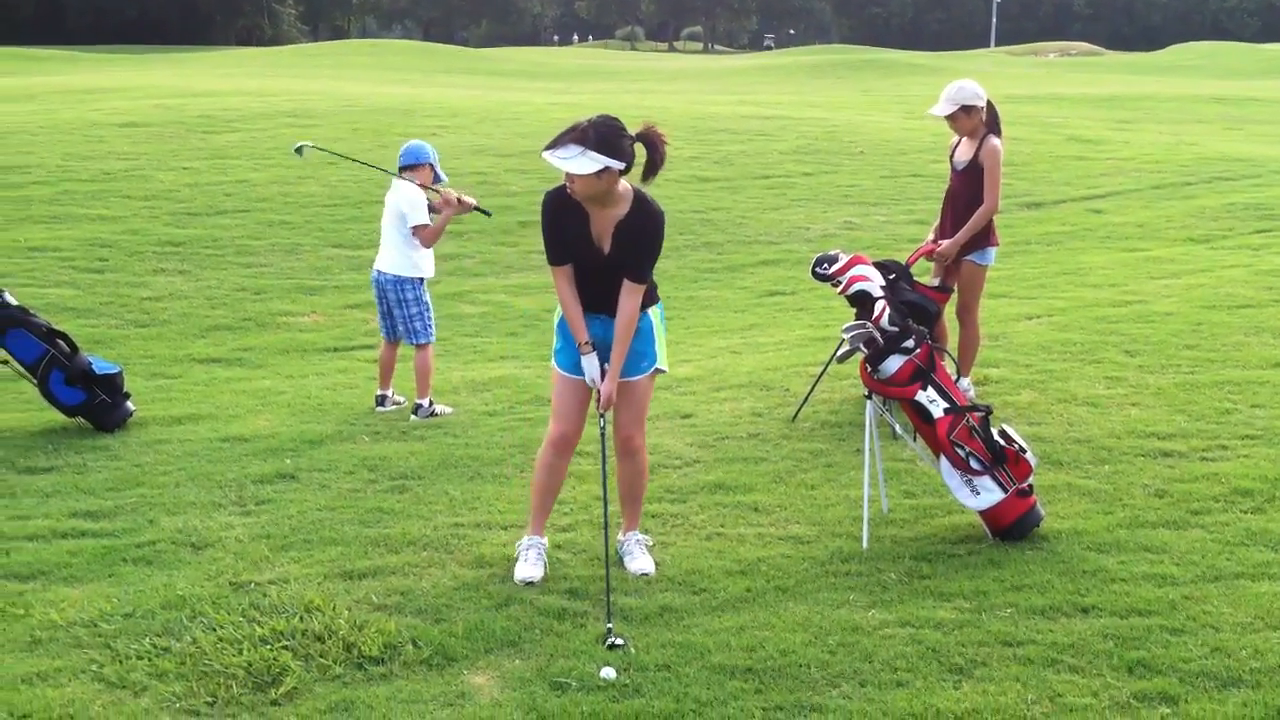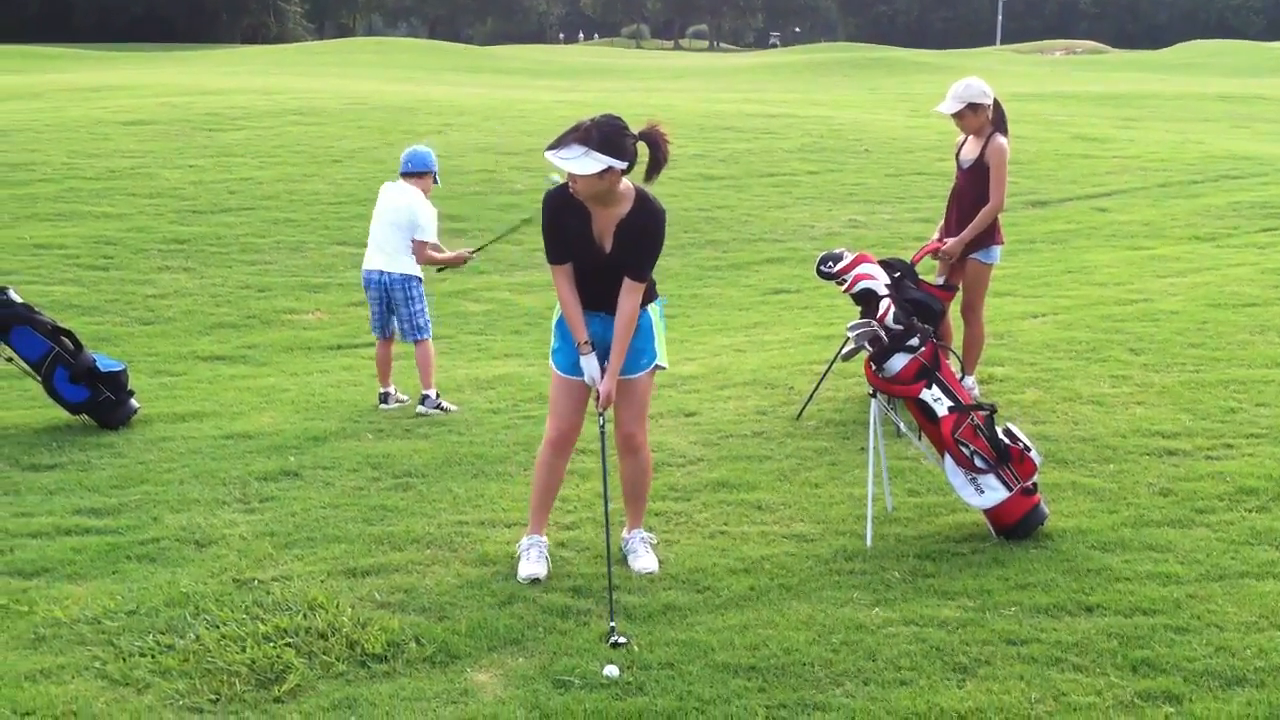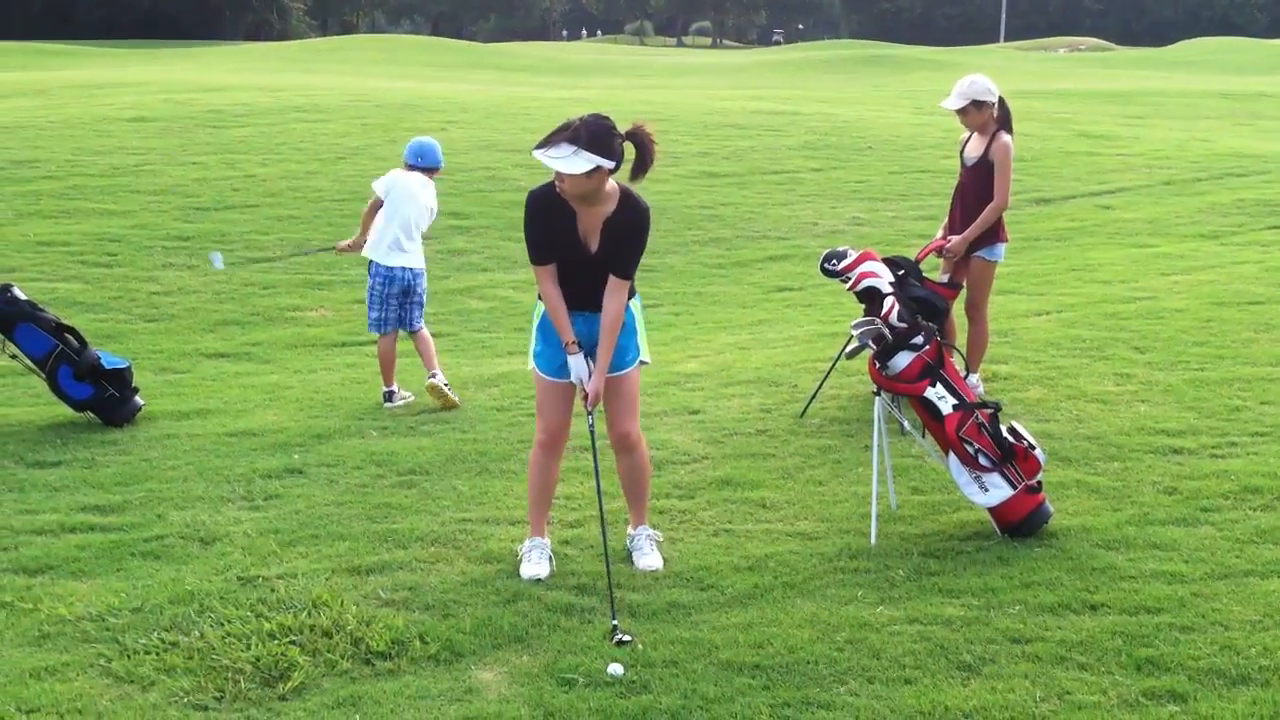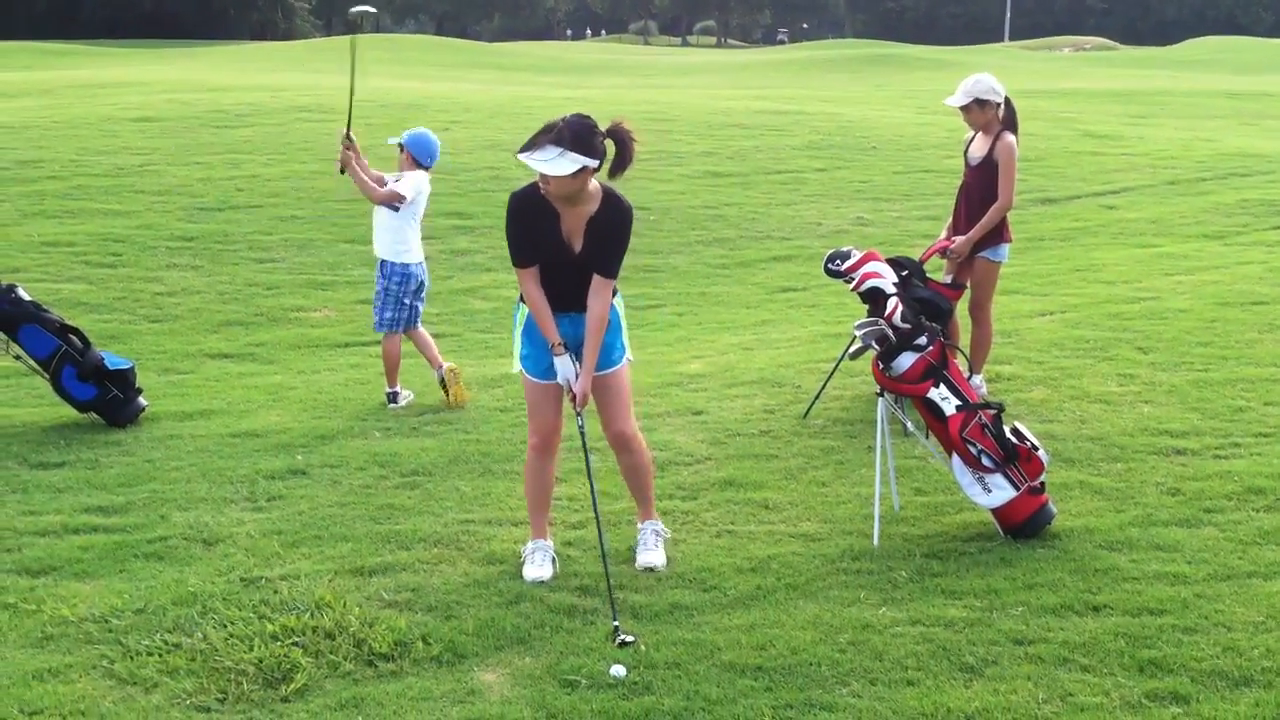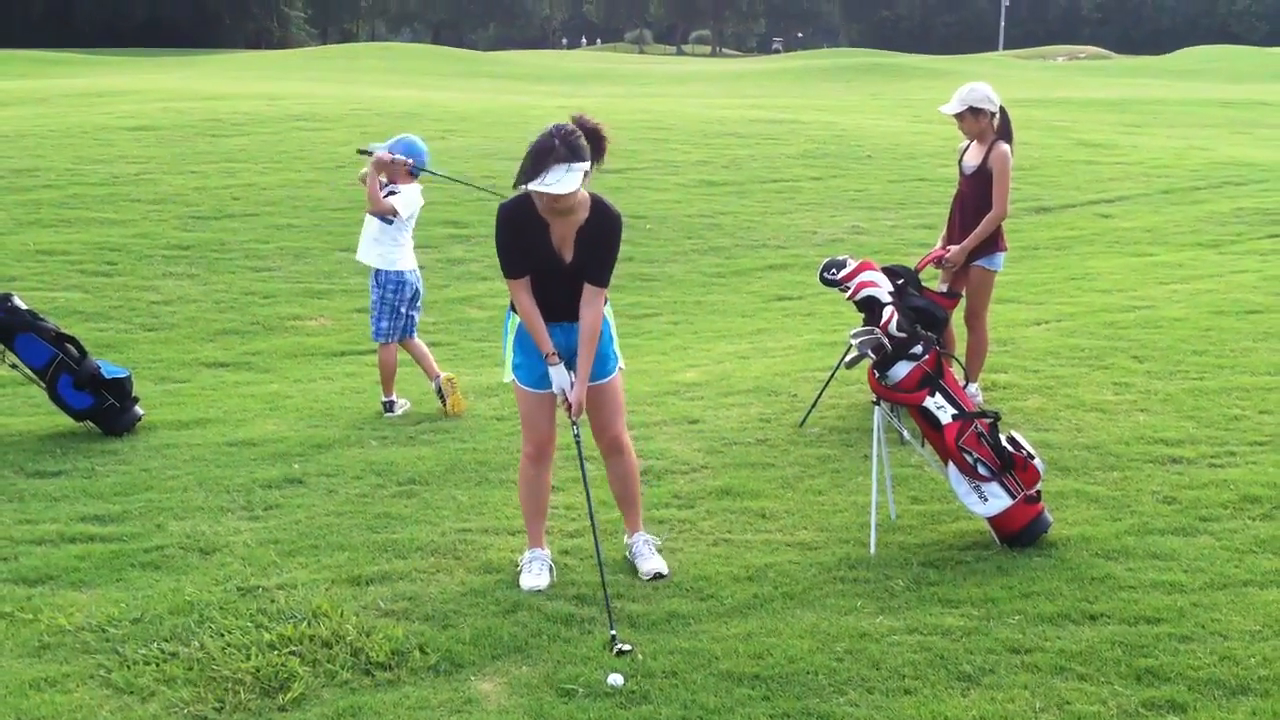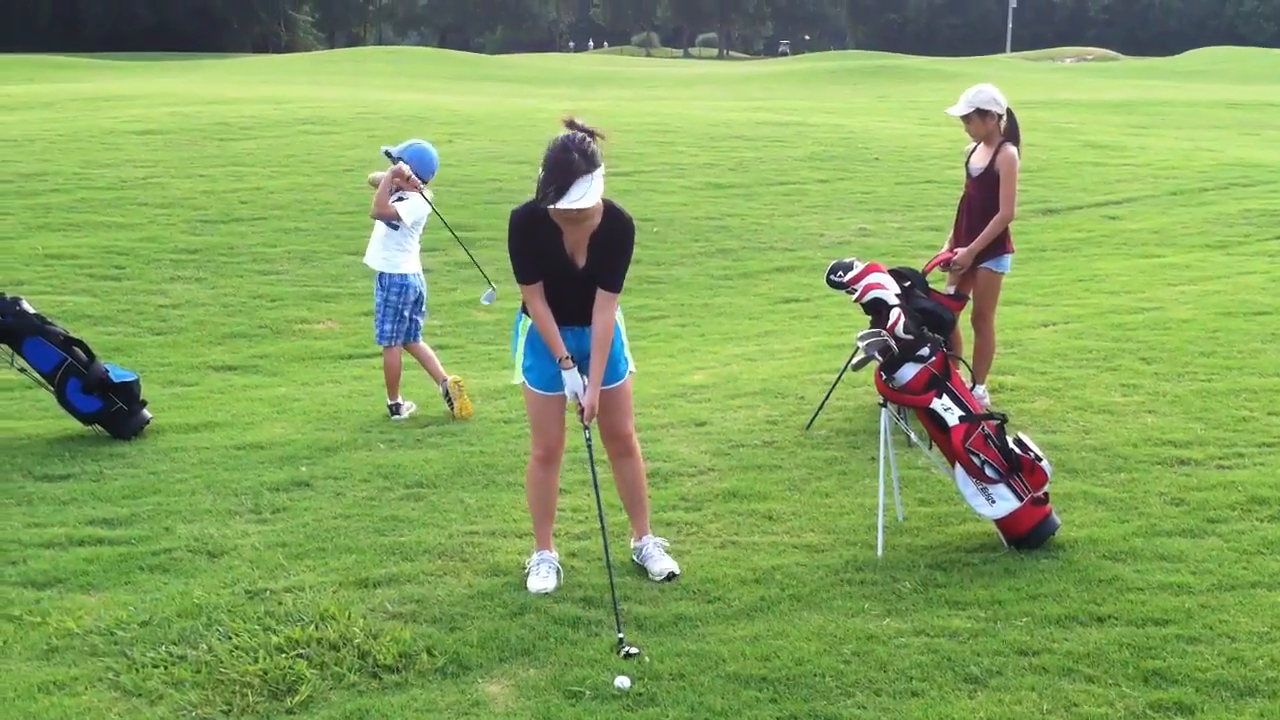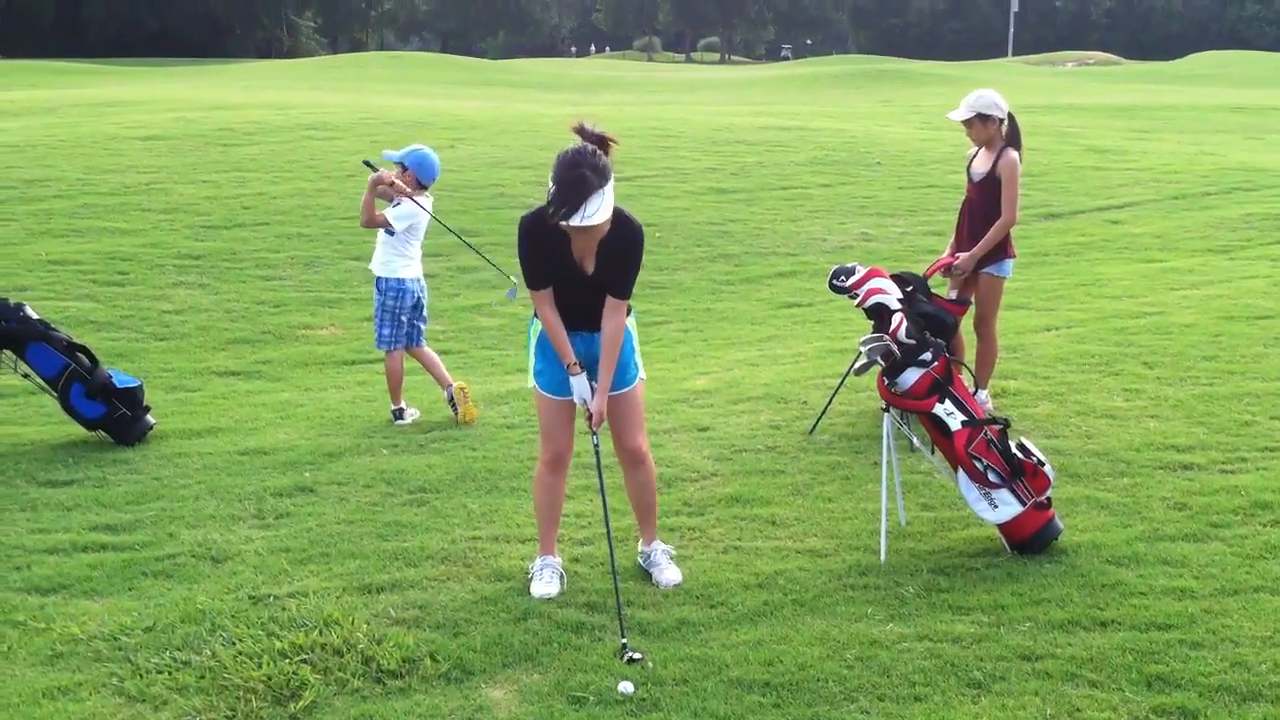
dt=0.2s
person 1, frame 1
left shoulder: (647, 216)
right shoulder: (557, 204)
left elbow: (631, 296)
right elbow: (564, 280)
left wrist: (614, 373)
right wrist: (585, 349)
left hip: (634, 326)
right hip: (577, 323)
left knee: (629, 439)
right knee: (560, 436)
left ankle: (631, 536)
right ankle: (533, 539)
person 1, frame 2
left shoulder: (648, 214)
right shoulder: (558, 203)
left elbow: (631, 293)
right elbow: (563, 280)
left wrist: (613, 372)
right wrist: (585, 349)
left hip: (633, 323)
right hip: (576, 322)
left knee: (632, 435)
right knee: (560, 434)
left ankle: (636, 533)
right ankle: (534, 538)
person 1, frame 3
left shoulder: (633, 213)
right shoulder: (542, 203)
left elbow: (615, 291)
right elbow: (546, 280)
left wrist: (602, 369)
right wrist: (571, 349)
left hip: (615, 322)
right hip: (558, 322)
left knee: (626, 434)
right knee: (550, 435)
left ankle: (641, 531)
right ankle: (536, 540)
person 1, frame 4
left shoulder: (616, 212)
right shoulder: (524, 204)
left elbow: (600, 291)
right elbow: (529, 282)
left wrist: (587, 369)
right wrist: (557, 350)
left hip: (599, 321)
right hip: (542, 323)
left knee: (624, 431)
right knee: (543, 436)
left ankle: (649, 526)
right ankle: (539, 542)
person 1, frame 5
left shoulder: (605, 219)
right shoulder: (513, 215)
left elbow: (592, 300)
right elbow: (521, 293)
left wrist: (582, 379)
right wrist: (552, 360)
left hip: (589, 329)
right hip: (534, 332)
left knee: (615, 438)
right knee: (537, 446)
left ankle: (638, 538)
right ankle: (536, 552)
person 1, frame 6
left shoulder: (618, 225)
right shoulder: (525, 221)
left elbow: (604, 305)
right elbow: (535, 298)
left wrist: (595, 382)
right wrist: (565, 364)
left hip: (600, 332)
right hip: (546, 336)
left knee: (622, 439)
right knee: (546, 448)
left ankle: (644, 540)
right ankle: (543, 554)
person 1, frame 7
left shoulder: (628, 232)
right shoulder: (535, 228)
left elbow: (614, 313)
right elbow: (545, 304)
left wrist: (604, 389)
right wrist: (574, 369)
left hip: (612, 340)
right hip: (557, 340)
left knee: (634, 449)
right knee: (554, 453)
left ankle: (652, 545)
right ankle: (546, 559)
person 2, frame 1
left shoulder: (990, 147)
right shoulder: (956, 143)
left elbow: (990, 205)
left wrist: (957, 241)
right wrist: (936, 231)
left hip: (975, 242)
right hip: (949, 238)
left knee: (965, 312)
left ankle: (963, 381)
person 2, frame 2
left shoulder: (996, 145)
right shoulder: (963, 142)
left elbow: (996, 204)
left wrist: (962, 239)
right wrist: (941, 230)
left hip: (981, 240)
right hip: (954, 236)
left knee: (970, 310)
left ankle: (968, 380)
person 2, frame 3
left shoulder: (1000, 143)
right shoulder: (966, 139)
left elbow: (1000, 202)
left wrist: (967, 237)
right wrist: (945, 228)
left hip: (985, 238)
right hip: (959, 234)
left knee: (974, 308)
left ankle: (972, 378)
person 2, frame 4
left shoulder: (1005, 143)
right shoulder: (971, 139)
left elbow: (1005, 202)
left wrist: (971, 238)
right wrist: (950, 229)
left hip: (989, 239)
right hip: (962, 235)
left knee: (978, 309)
left ankle: (975, 379)
person 2, frame 5
left shoulder: (999, 152)
right shoulder: (965, 148)
left elbow: (999, 211)
left wrist: (966, 247)
right wrist: (944, 239)
left hip: (984, 248)
right hip: (957, 244)
left knee: (974, 318)
left ankle: (971, 387)
person 2, frame 6
left shoulder: (1006, 154)
right shoulder: (972, 150)
left elbow: (1006, 213)
left wrist: (973, 249)
right wrist: (951, 241)
left hip: (991, 250)
right hip: (964, 246)
left knee: (981, 320)
left ankle: (979, 389)
person 2, frame 7
left shoulder: (1008, 159)
right shoulder: (974, 155)
left elbow: (1008, 218)
left wrist: (975, 255)
right wrist: (953, 247)
left hip: (992, 255)
right hip: (966, 251)
left knee: (983, 325)
left ankle: (981, 394)
person 3, frame 1
left shoulder: (398, 189)
right shoulder: (414, 196)
left elbow: (432, 206)
right elbow: (428, 238)
left wrist: (458, 203)
right wrist: (451, 211)
left hip: (382, 274)
right hip: (405, 279)
left knee: (391, 339)
right knee: (423, 342)
left ankle: (384, 395)
right ankle: (423, 405)
person 3, frame 2
left shoulder: (388, 190)
right shoulder: (424, 208)
right elbow: (422, 255)
left wrist: (440, 250)
right wrist: (450, 258)
left hip: (373, 273)
right hip: (404, 276)
left knee: (384, 336)
right knee: (422, 337)
left ankle: (387, 393)
right ankle: (429, 398)
person 3, frame 3
left shoulder: (397, 177)
right shoulder: (430, 196)
left elbow: (373, 207)
left wrist: (360, 238)
left hip: (386, 267)
right hip: (414, 268)
left knee: (386, 332)
right knee: (417, 326)
left ankle: (391, 391)
right ankle: (436, 375)
person 3, frame 4
left shoulder: (415, 181)
right shoulder: (407, 177)
left elbow: (377, 195)
right elbow: (372, 177)
left wrist: (352, 165)
right wrist: (354, 155)
left hip: (396, 266)
right hip: (413, 264)
left knee: (391, 330)
right knee: (411, 325)
left ankle: (394, 392)
right ankle: (442, 368)
person 3, frame 5
left shoulder: (409, 195)
right shoulder: (391, 184)
left elbow: (375, 208)
right elbow: (365, 177)
left wrist: (379, 167)
right wrist: (377, 166)
left hip: (390, 275)
right hip: (405, 274)
left knee: (387, 340)
right knee: (407, 336)
left ankle: (390, 401)
right ankle: (440, 380)
person 3, frame 6
left shoulder: (417, 203)
right shoulder: (404, 191)
left elbow: (378, 212)
right elbow: (375, 180)
left wrist: (391, 177)
right wrist: (391, 177)
left hip: (394, 278)
right hip: (411, 277)
left knee: (391, 343)
right knee: (412, 340)
left ankle: (396, 404)
right ankle: (446, 382)
person 3, frame 7
left shoulder: (411, 209)
right shoulder: (419, 200)
left elbow: (369, 221)
right elbow: (380, 192)
left wrist: (374, 184)
right wrist: (380, 184)
left hip: (393, 282)
right hip: (415, 282)
left knee: (393, 348)
right knee: (416, 344)
left ankle: (399, 409)
right ankle: (452, 388)
